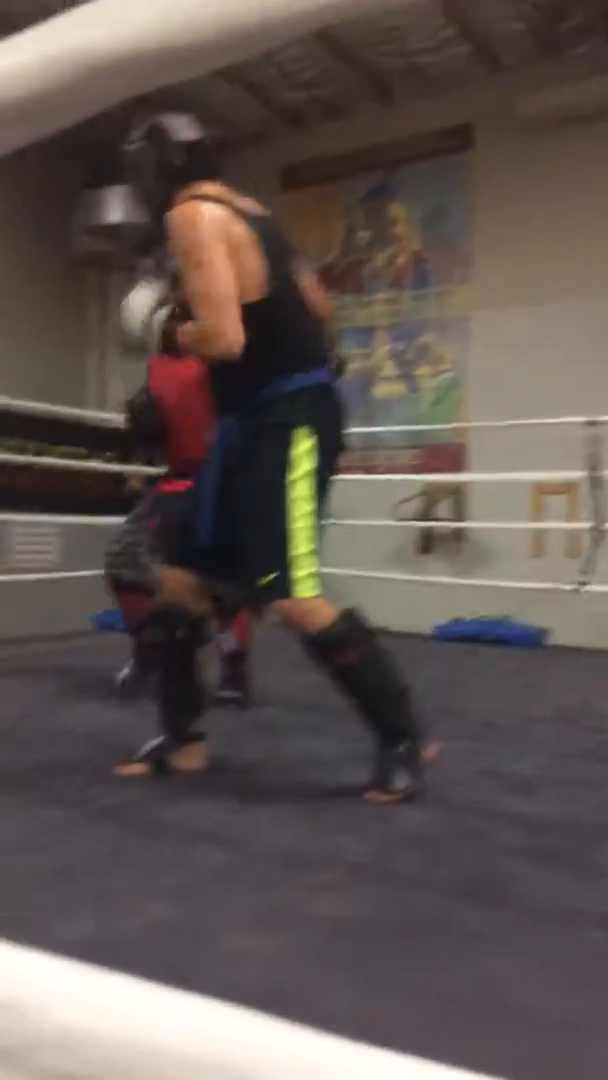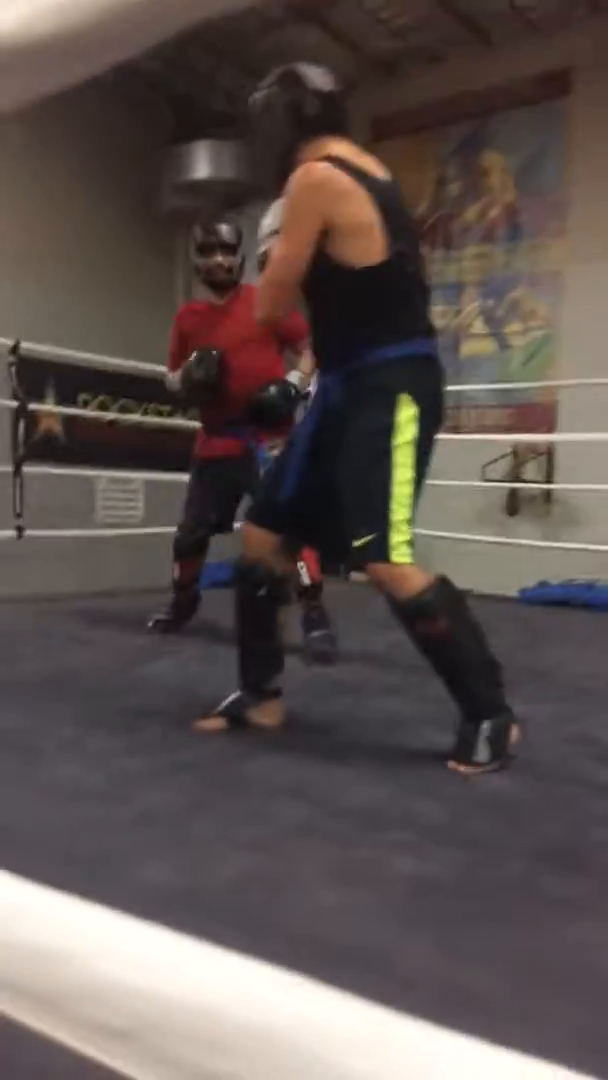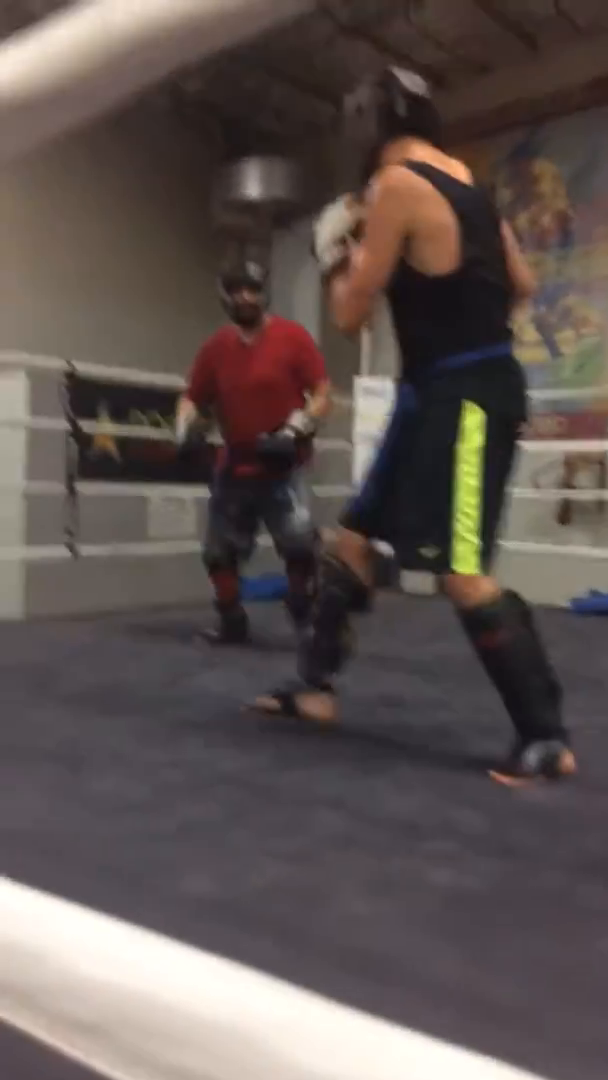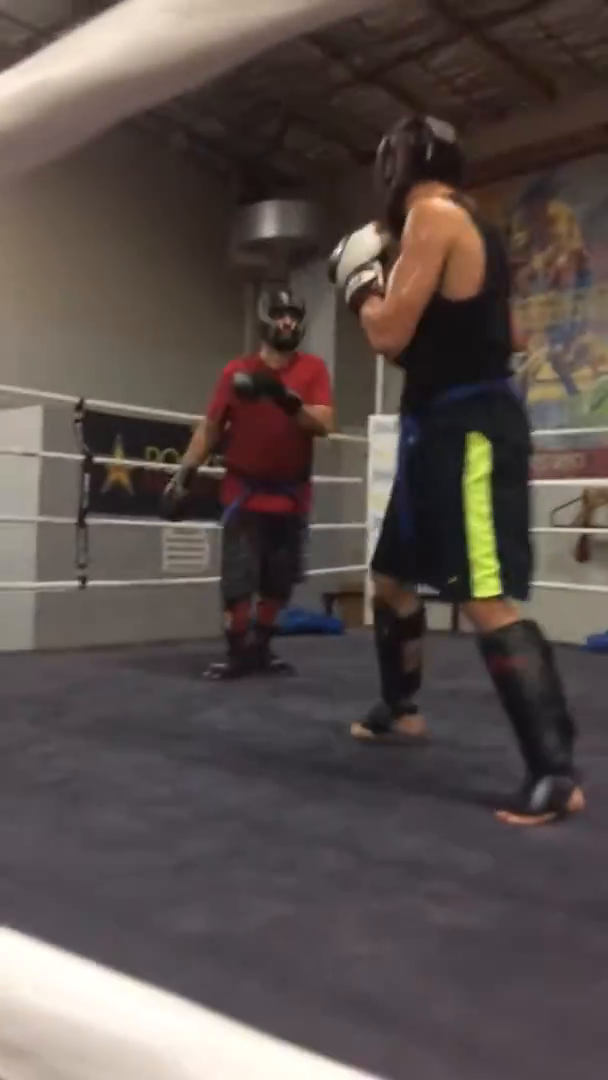
dt=0.2s
person 1, frame 1
left shoulder: (192, 218)
right shoulder: (247, 213)
left elbow: (224, 340)
right elbow: (316, 305)
left wrist: (171, 329)
left hip: (289, 416)
right hip: (249, 418)
left knee: (292, 598)
right knee: (179, 579)
left ankle: (401, 737)
right ankle: (183, 737)
person 1, frame 2
left shoulder: (314, 180)
right shoulder: (372, 173)
left elbow: (268, 309)
left wrist: (277, 253)
left hip: (391, 385)
right hip: (350, 384)
left knee: (386, 563)
right knee: (261, 537)
left ankle: (489, 714)
right ankle: (259, 693)
person 1, frame 3
left shoulder: (396, 186)
right shoulder: (464, 181)
left elbow: (350, 315)
right elbow: (521, 285)
left wrist: (337, 258)
left hip: (464, 392)
right hip: (435, 390)
left knee: (458, 572)
right knee: (351, 538)
left ankle: (546, 736)
right ankle: (314, 687)
person 1, frame 4
left shoulder: (431, 216)
right shoulder: (472, 225)
left elbow: (388, 336)
right elbow: (510, 338)
left wrist: (360, 280)
left hip: (467, 428)
right hip: (438, 427)
left knee: (486, 601)
right knee: (389, 578)
left ankle: (555, 773)
right ankle: (399, 708)
person 2, frame 1
right shoulder: (159, 364)
right wrist: (140, 421)
right hip: (170, 483)
right knee: (125, 564)
left ankle: (235, 672)
right ankle: (147, 650)
person 2, frame 2
right shoulder: (187, 317)
left elbow: (310, 346)
right elbow: (173, 379)
left wrist: (293, 385)
right wrist: (188, 378)
left hip: (265, 435)
right hip: (214, 441)
right knee: (190, 535)
left ankle: (315, 617)
right ankle: (182, 605)
person 2, frame 3
left shoulder: (292, 336)
right shoulder: (214, 349)
left elbow: (323, 395)
right elbow: (192, 400)
left wrist: (295, 432)
right wrist: (186, 429)
left hip: (281, 462)
right hip: (236, 463)
left knee: (300, 541)
right knee: (220, 551)
left ankle: (303, 609)
right ankle: (232, 620)
person 2, frame 4
left shoulder: (313, 369)
right shoulder: (236, 372)
left elbow: (323, 424)
right elbow: (209, 429)
left wrist: (283, 395)
right wrist: (182, 475)
left hip: (292, 494)
right hip: (245, 491)
left knee: (280, 580)
right knee: (238, 579)
left ankle: (259, 646)
right ankle: (238, 653)
